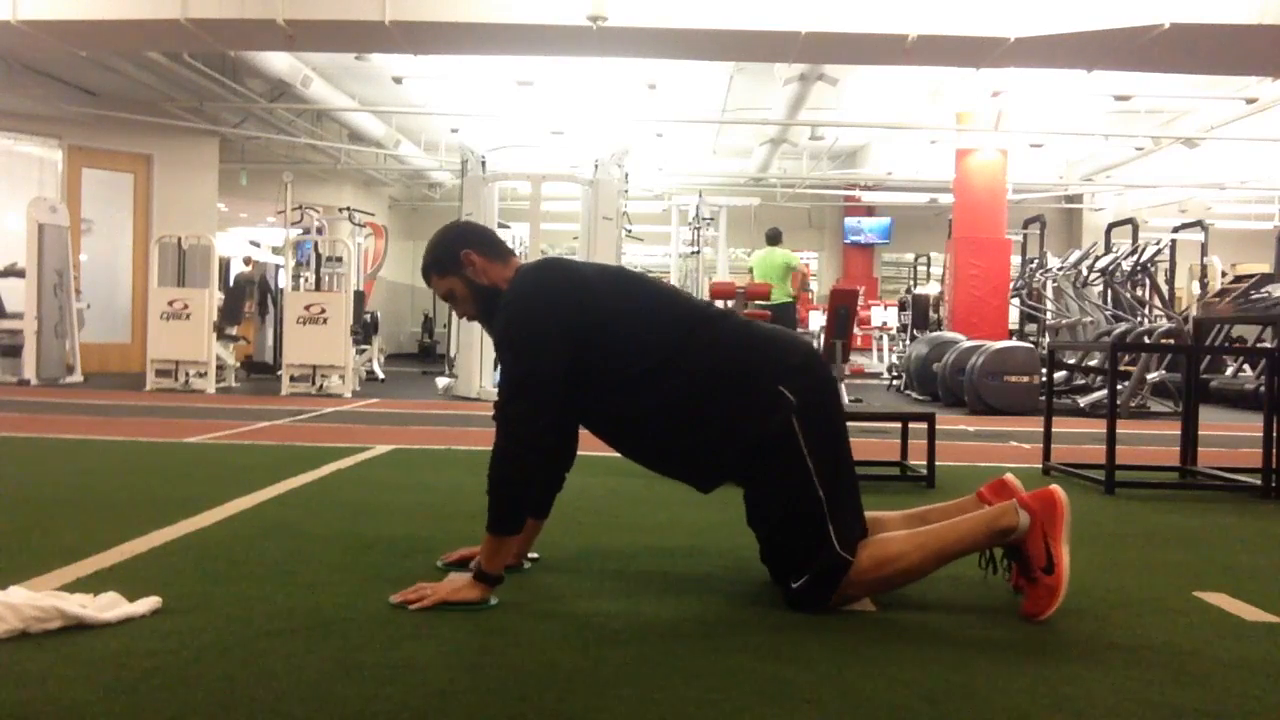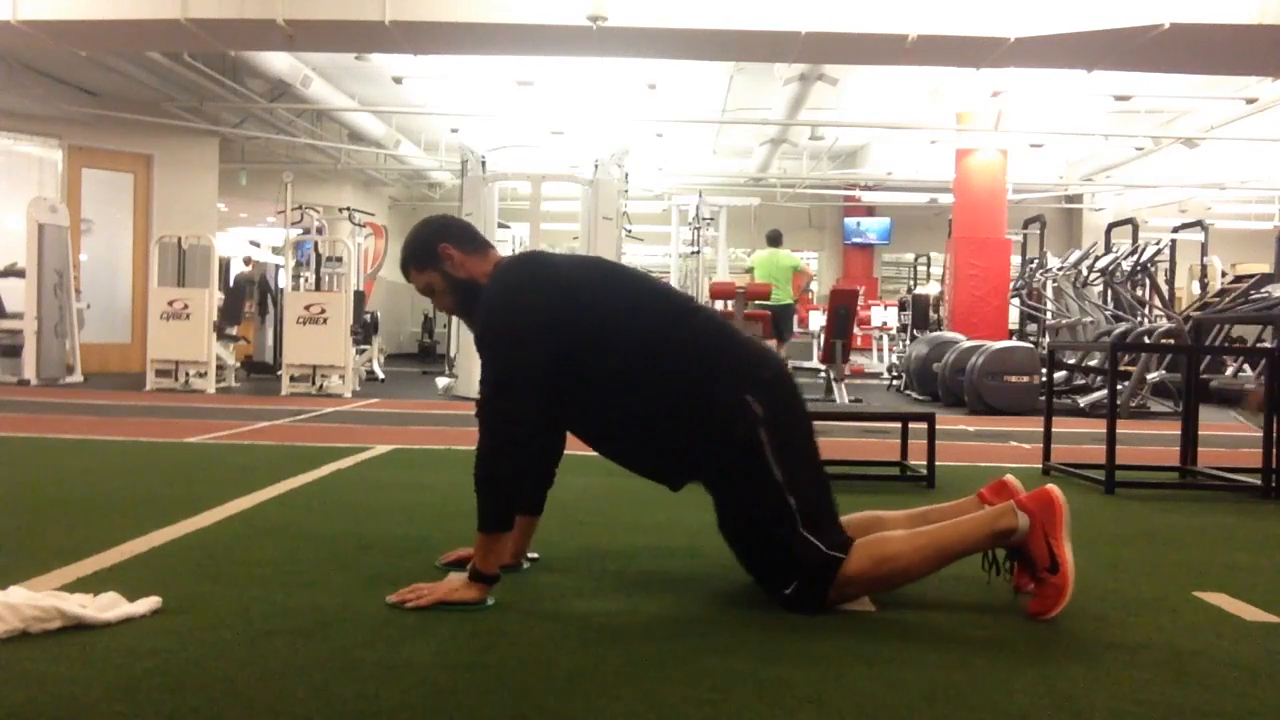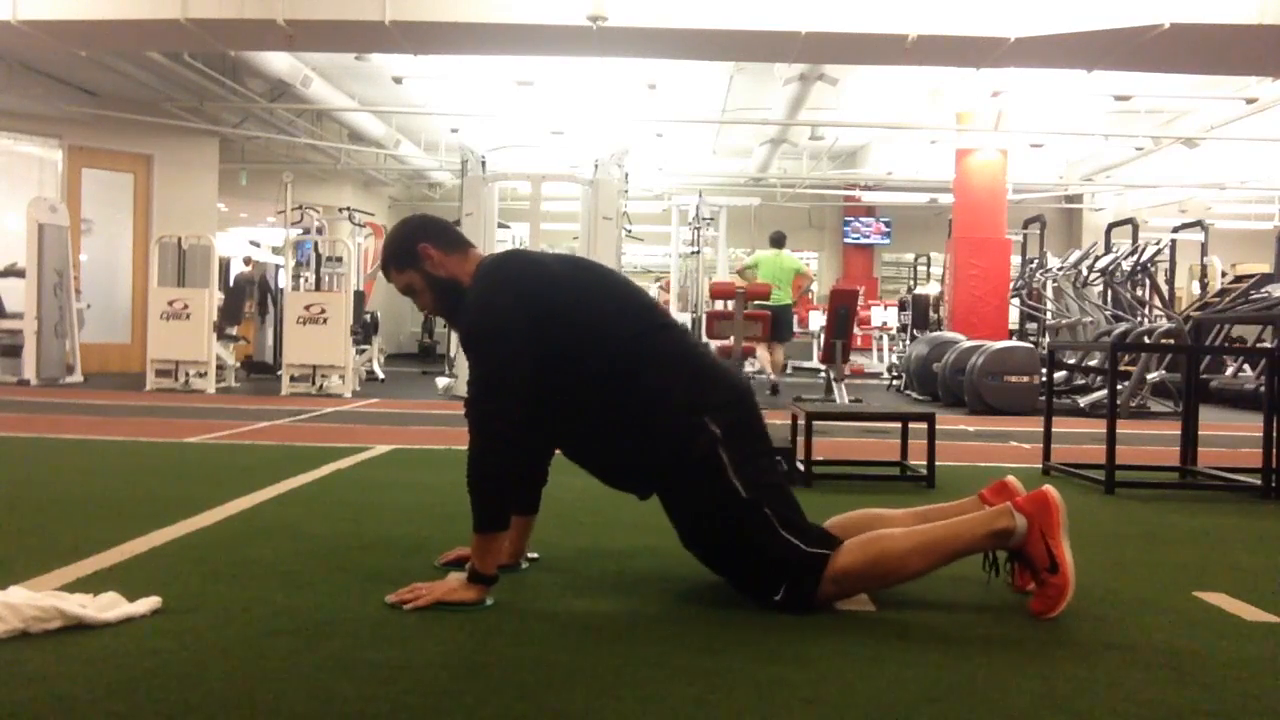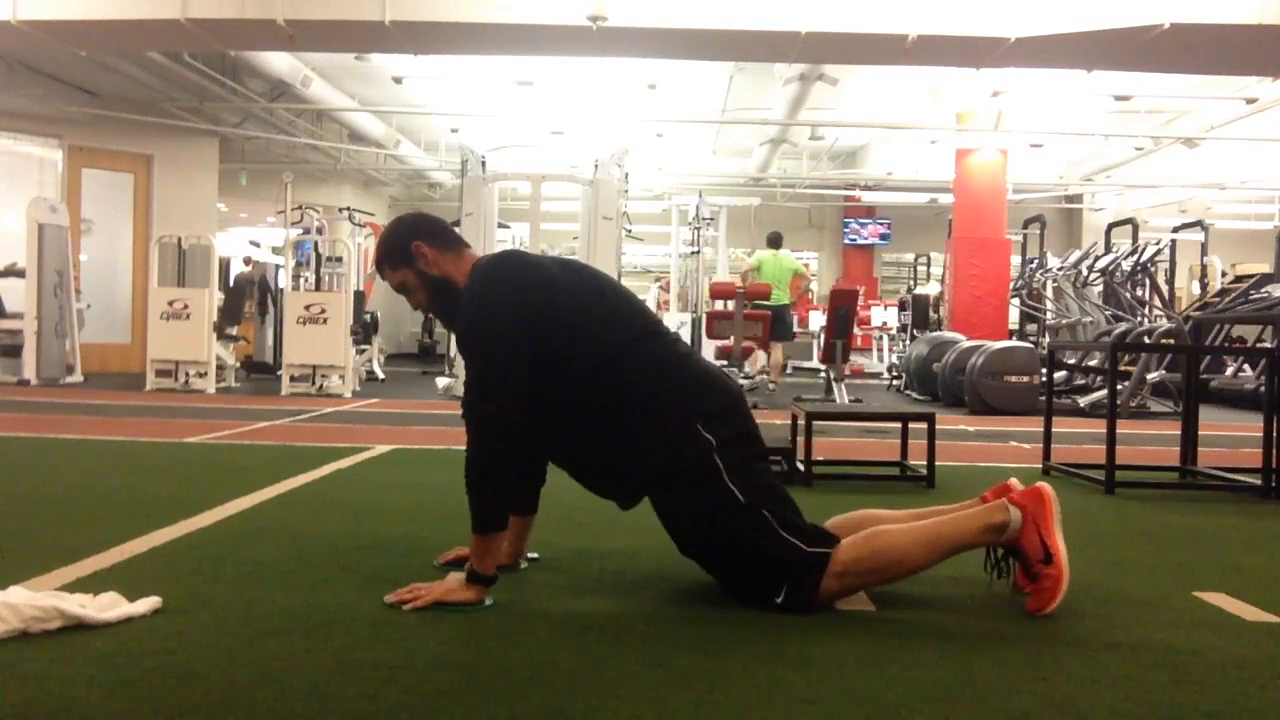
dt=0.3s
person 1, frame 1
left shoulder: (531, 303)
right shoulder: (557, 300)
left elbow: (522, 440)
right elbow: (550, 443)
left wrist: (486, 575)
right wrist: (510, 545)
left hip: (777, 399)
right hip: (770, 400)
left knee: (820, 582)
right knee: (825, 548)
left ankle: (1017, 520)
right ankle: (989, 506)
person 1, frame 2
left shoulder: (511, 298)
right shoulder: (536, 290)
left elbow: (507, 437)
right elbow: (539, 434)
left wrist: (481, 575)
right wrist: (511, 547)
left hip: (738, 407)
right hip: (731, 408)
left knee: (816, 580)
right knee: (817, 542)
left ankle: (1017, 521)
right ankle: (987, 507)
person 1, frame 3
left shoulder: (496, 295)
right shoulder: (521, 287)
left elbow: (497, 436)
right elbow: (528, 432)
left wrist: (481, 575)
right wrist: (508, 546)
left hip: (696, 430)
right hip: (697, 424)
left knee: (809, 578)
right knee: (806, 546)
left ankle: (1011, 523)
right ankle: (986, 506)
person 1, frame 4
left shoulder: (491, 295)
right shoulder: (516, 287)
left elbow: (493, 437)
right elbow: (527, 432)
left wrist: (478, 576)
right wrist: (507, 546)
left hip: (688, 436)
right hip: (685, 432)
left knee: (814, 578)
right knee: (810, 545)
left ankle: (1007, 520)
right ankle: (990, 507)
